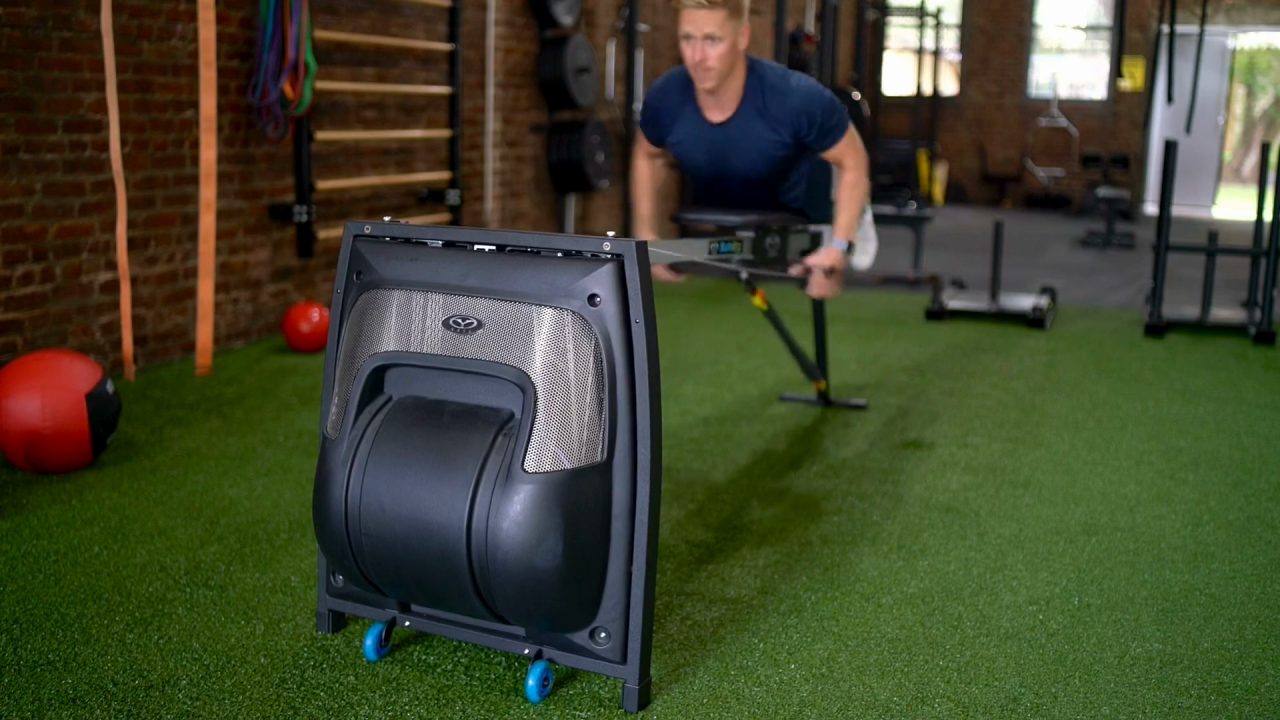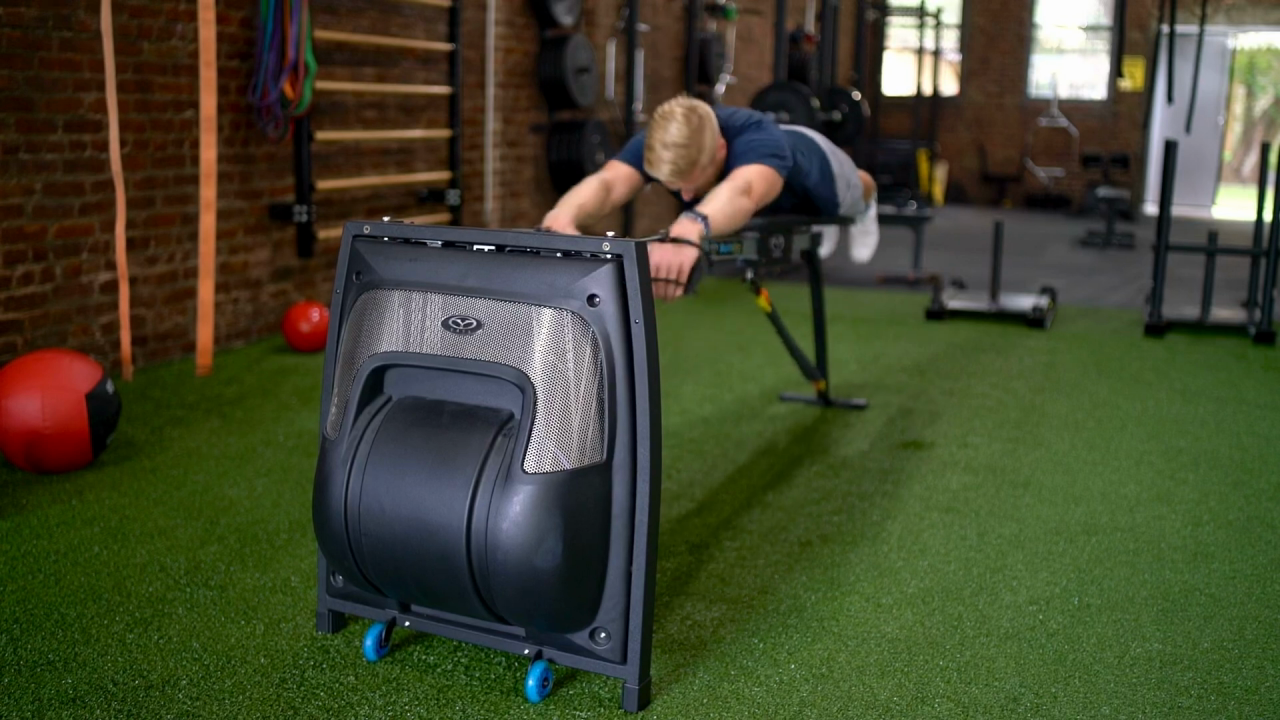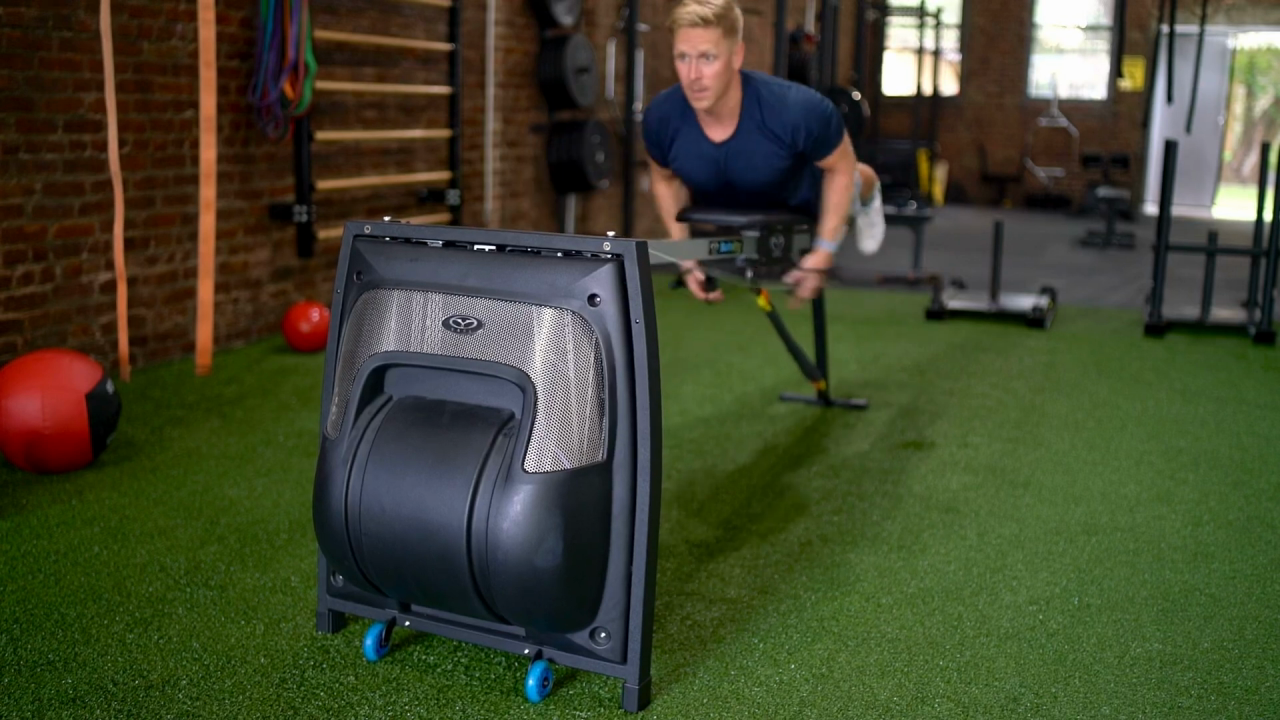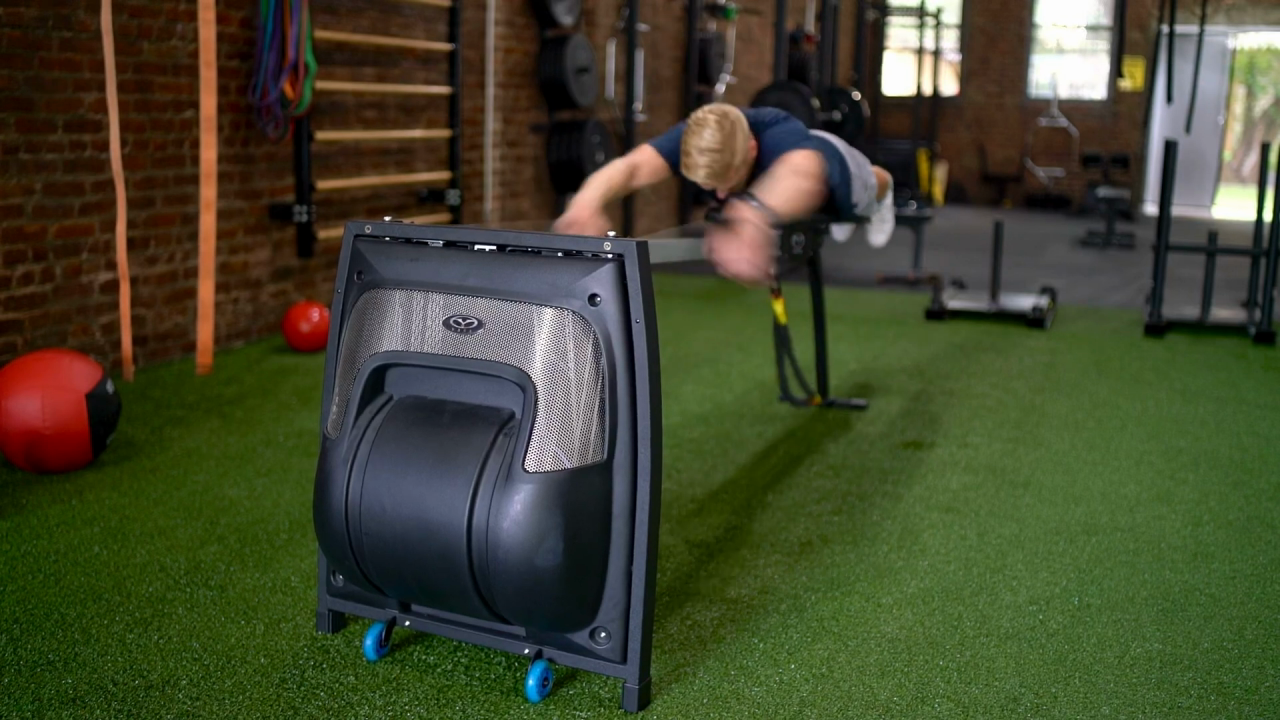
dt=0.7s
person 1, frame 1
left shoulder: (796, 96)
right shoulder: (664, 97)
left elbow: (851, 164)
right elbow: (648, 154)
left wrist: (839, 247)
right wrist: (645, 232)
left hip: (797, 208)
left ankle: (861, 209)
person 1, frame 2
left shoulder: (758, 144)
right shoulder: (656, 143)
left elbow: (742, 193)
right elbow: (605, 184)
left wrist: (688, 230)
right wrist: (558, 222)
left hip: (809, 168)
left knee: (852, 196)
left ankle: (865, 200)
person 1, frame 3
left shoulder: (794, 108)
right shoulder: (662, 115)
left elbow: (840, 167)
right elbow: (666, 178)
left wrist: (825, 250)
left hip: (804, 197)
left ankle: (868, 191)
person 1, frame 4
left shoulder: (783, 138)
right shoulder: (692, 139)
left elbow: (799, 176)
right elbow: (631, 168)
left wrist: (753, 216)
right wrist: (583, 208)
